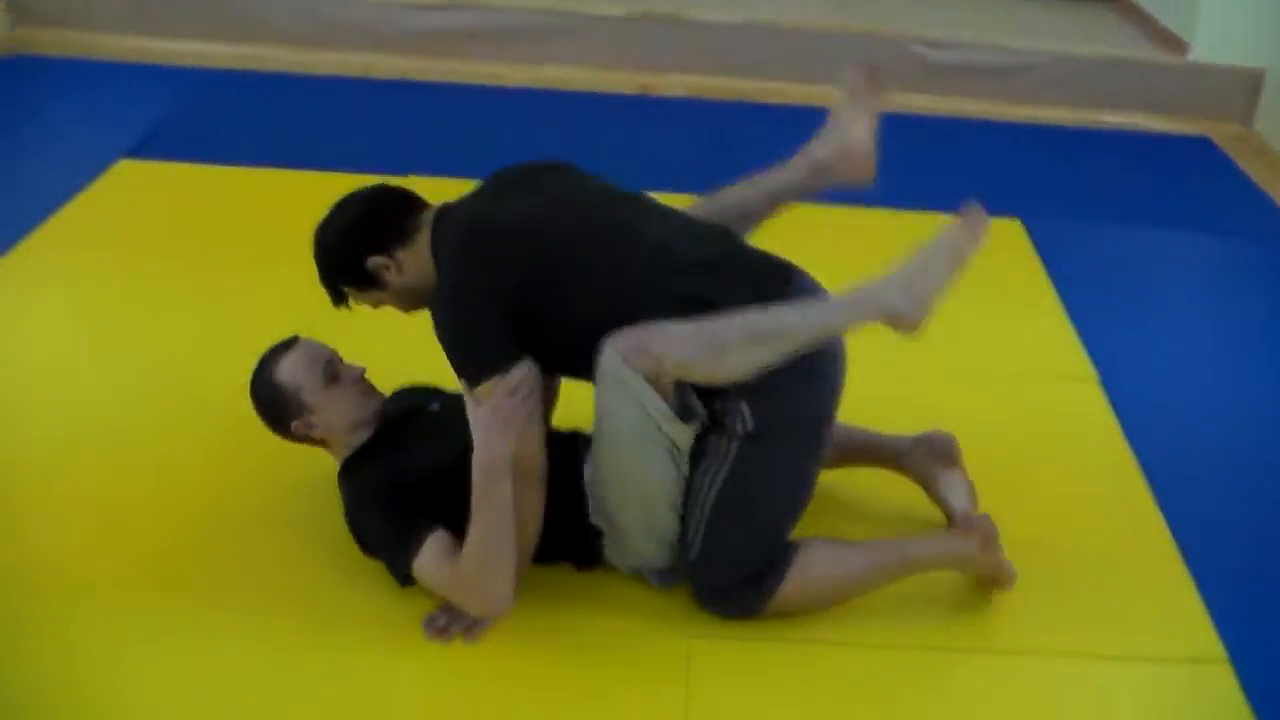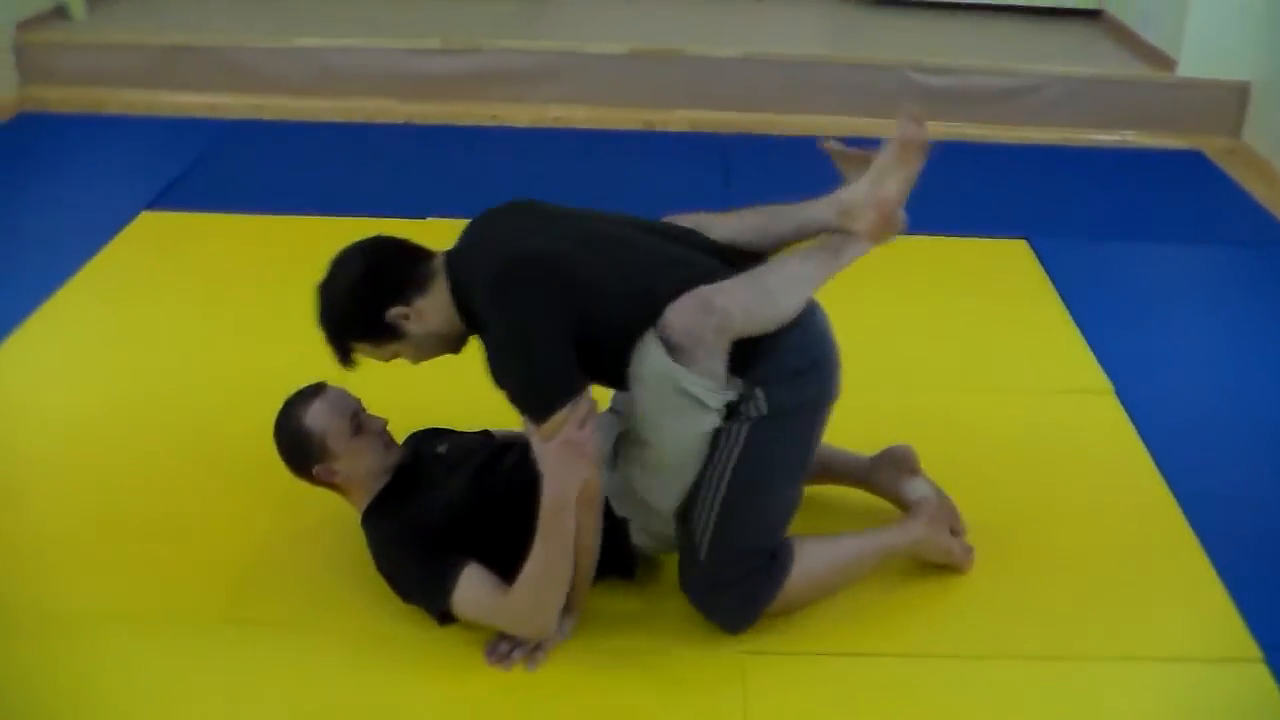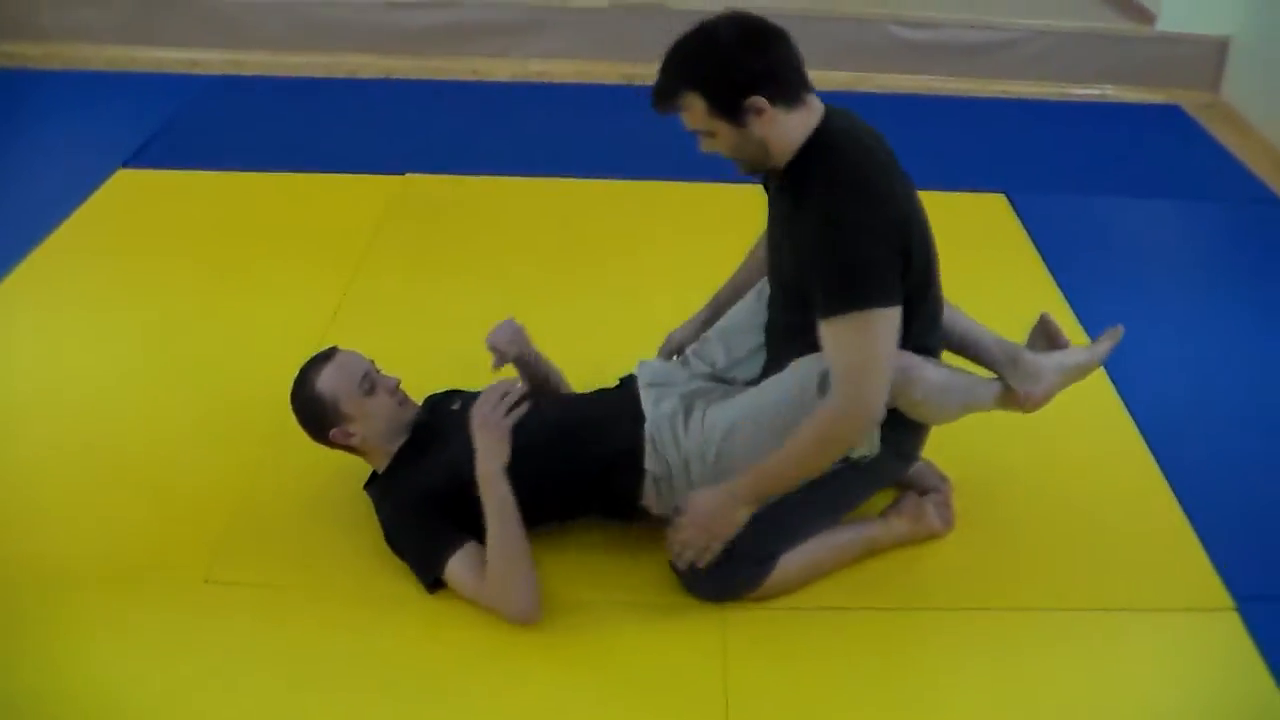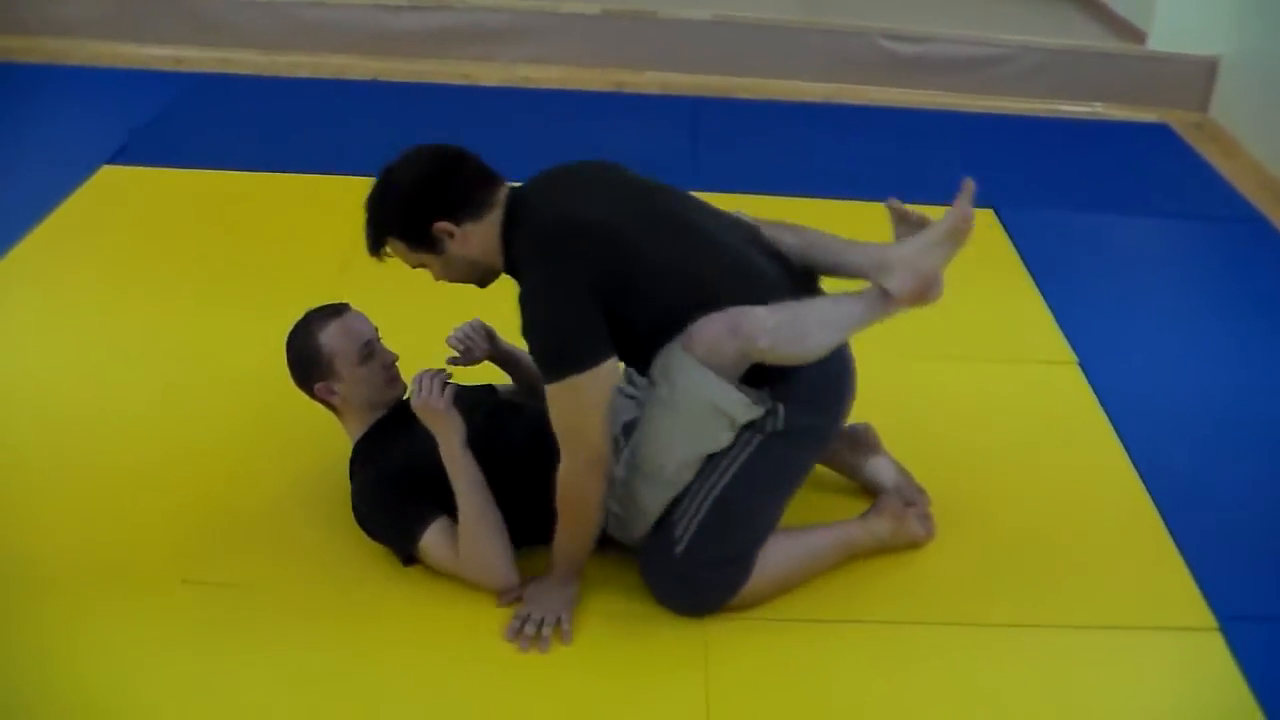
dt=0.7s
person 1, frame 1
left shoulder: (410, 406)
right shoulder: (374, 504)
left elbow: (510, 411)
right hip: (620, 525)
right knee: (635, 349)
left ankle: (910, 452)
person 1, frame 2
left shoulder: (422, 447)
right shoulder: (401, 544)
right elbow: (525, 617)
right wrist: (561, 491)
left hip: (622, 455)
right hip: (635, 515)
left ankle: (872, 469)
person 1, frame 3
left shoulder: (439, 413)
right shoulder: (410, 508)
right elbow: (518, 603)
left wrist: (521, 355)
right wrist: (491, 468)
left hip: (658, 393)
right hip: (675, 461)
right knee: (883, 372)
left ankle: (882, 450)
right ankle: (1009, 387)
person 1, frame 4
left shoulder: (413, 401)
right shoulder: (380, 487)
left elbow: (549, 400)
right elbow: (497, 573)
left wrist: (496, 347)
right wrist: (450, 436)
left hip: (621, 424)
right hip: (629, 492)
right knee: (709, 337)
left ankle: (840, 449)
person 2, frame 1
left shoulder: (465, 290)
right shoulder: (515, 191)
left elbow: (511, 460)
left wrist: (495, 582)
left hip: (770, 373)
right hip: (793, 306)
left knee: (727, 586)
left ankle: (943, 550)
person 2, frame 2
left shoulder: (516, 328)
right shoulder: (496, 234)
left elbow: (578, 491)
left wrist: (566, 605)
left hip: (774, 364)
right hip: (773, 325)
left knee: (725, 594)
left ankle: (911, 535)
person 2, frame 3
left shoulder: (846, 216)
right shoulder: (823, 133)
left elbow: (858, 404)
right elbow: (778, 249)
left wrist: (740, 501)
right wrist: (695, 328)
left hip: (873, 414)
left knee: (712, 564)
person 2, frame 4
left shoulder: (553, 289)
right shoulder: (562, 191)
left elbow: (586, 463)
left wrist: (564, 579)
left hip: (796, 379)
right hip: (798, 331)
left knee: (686, 578)
